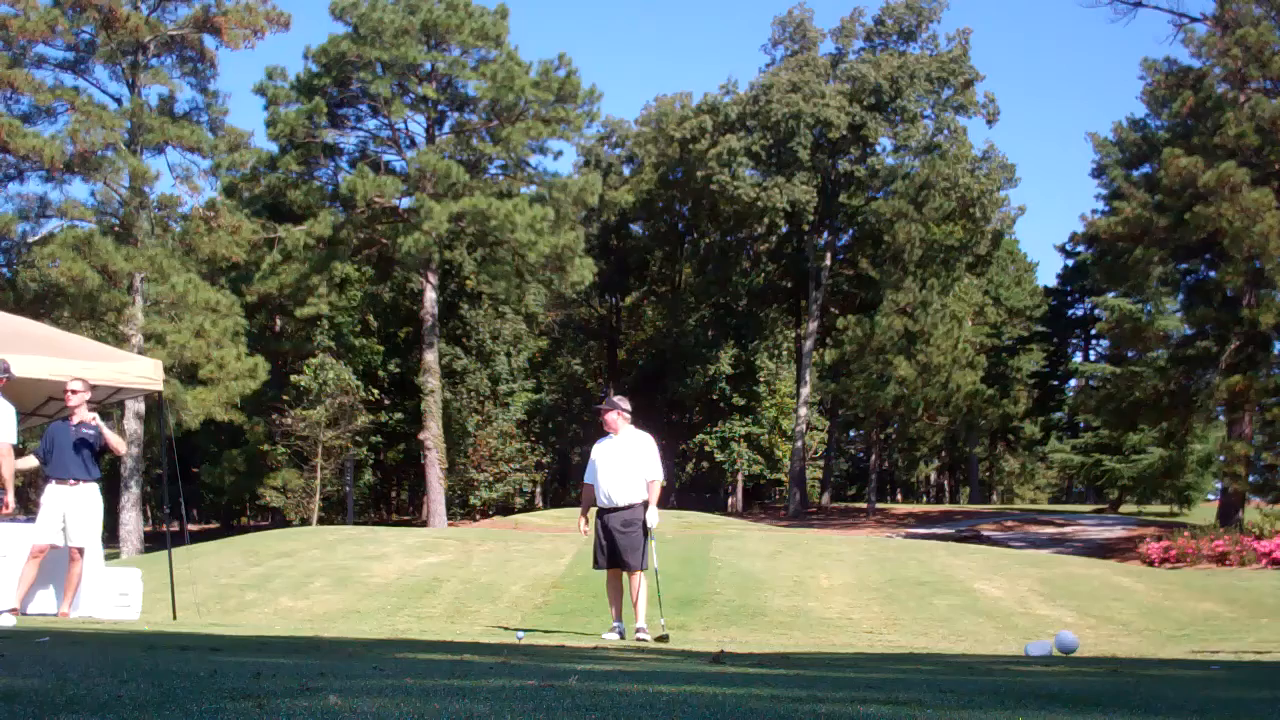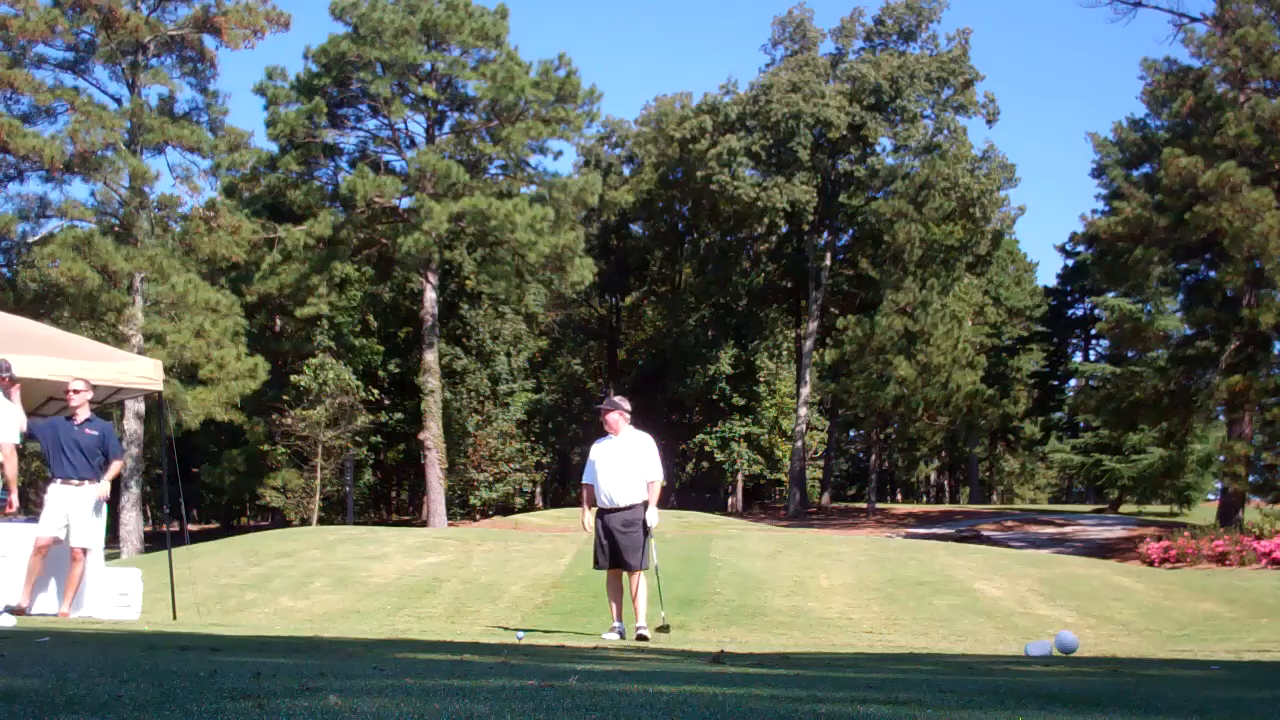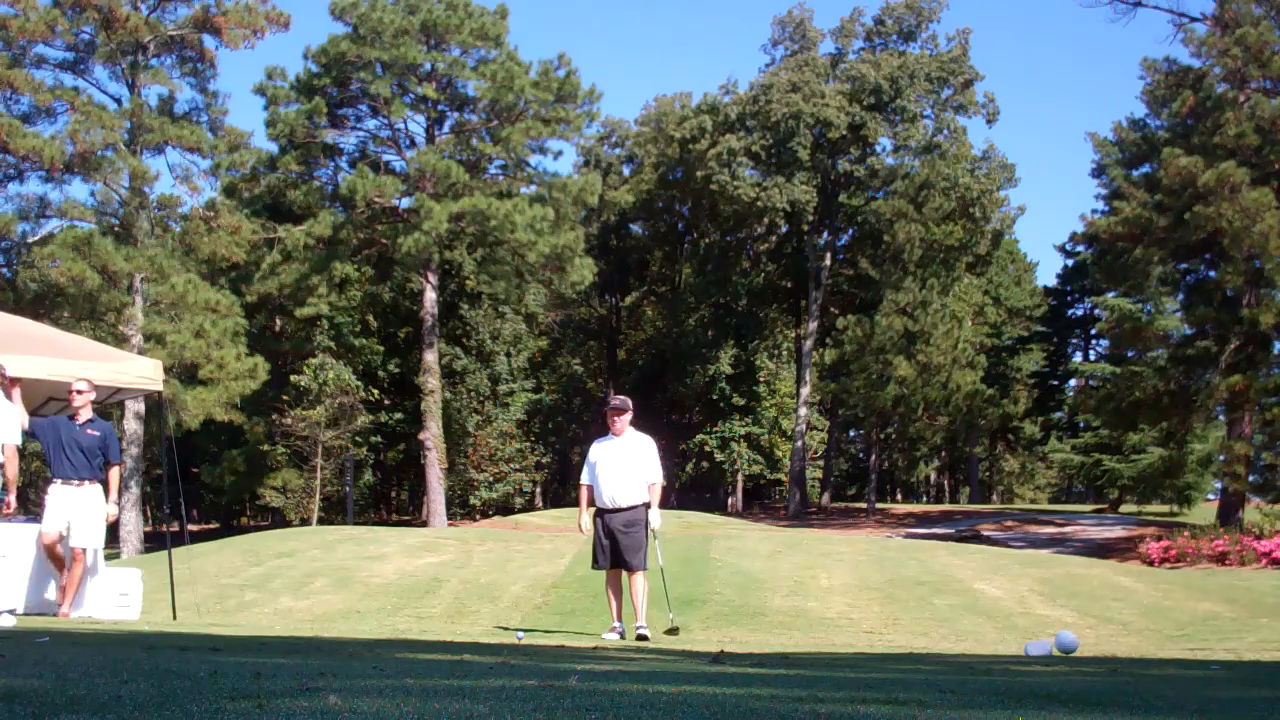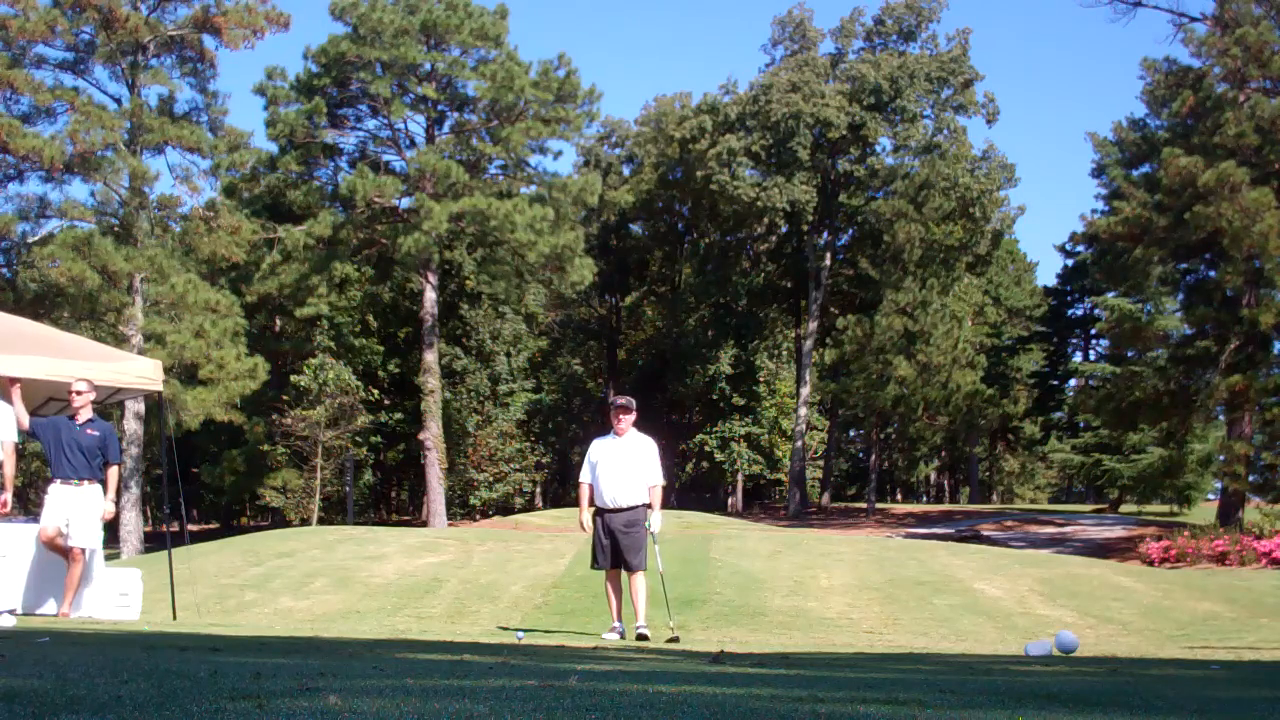
dt=0.4s
person 1, frame 1
left shoulder: (643, 440)
right shoulder: (600, 445)
left elbow: (655, 477)
right elbow: (589, 483)
left wrist: (652, 506)
right wrist: (583, 513)
left hip: (632, 512)
right hip: (604, 514)
left knee: (635, 570)
right knee: (612, 571)
left ankle: (640, 625)
right ankle: (617, 624)
person 1, frame 2
left shoulder: (642, 441)
right shoulder: (598, 445)
left elbow: (654, 478)
right elbow: (588, 482)
left wrist: (652, 507)
right wrist: (586, 510)
left hip: (633, 513)
right hip: (604, 515)
left knee: (635, 570)
right knee: (612, 571)
left ankle: (641, 624)
right ankle: (617, 625)
person 1, frame 3
left shoulder: (644, 443)
right shoulder: (597, 445)
left elbow: (655, 480)
right elbow: (586, 482)
left wrist: (654, 508)
right wrist: (583, 512)
left hip: (633, 514)
right hip: (604, 515)
left knee: (636, 570)
right knee: (611, 571)
left ankle: (641, 624)
right ankle: (617, 625)
person 1, frame 4
left shoulder: (646, 444)
right shoulder: (598, 444)
left elbow: (655, 482)
right elbow: (586, 481)
left wrist: (656, 512)
right wrist: (584, 511)
left hip: (633, 514)
right hip: (603, 515)
left knee: (635, 570)
right knee: (611, 571)
left ankle: (641, 623)
right ankle: (617, 625)
person 2, frame 1
left shoulder: (97, 428)
right shoulder: (55, 427)
left elbow: (120, 450)
right elbow: (38, 459)
left wrist: (99, 425)
left hip: (84, 494)
right hip: (54, 492)
left knee: (75, 553)
right knee: (38, 549)
left ankle: (65, 609)
right ankle: (15, 604)
person 2, frame 2
left shoulder: (103, 428)
right shoulder: (55, 425)
left elbow: (118, 461)
right elbow: (22, 425)
left wrist: (106, 480)
left hip: (87, 493)
right hip: (58, 491)
left knee: (78, 553)
right knee: (41, 543)
left ankle: (65, 609)
right ankle: (24, 600)
person 2, frame 3
left shoulder: (104, 429)
right shoulder: (56, 424)
left elbow: (113, 467)
right elbow: (24, 422)
left wrist: (112, 501)
right wrist: (15, 390)
left hip: (88, 493)
right hip: (59, 491)
left knee: (78, 552)
right knee: (48, 539)
left ankle: (65, 608)
right ankle: (63, 574)
person 2, frame 4
left shoulder: (105, 429)
right shoulder: (56, 424)
left elbow: (112, 466)
right elbow: (24, 423)
left wrist: (110, 499)
right wrist: (15, 390)
left hip: (88, 493)
right hip: (59, 491)
left knee: (78, 552)
right knee: (47, 535)
left ankle: (65, 608)
right ankle: (67, 557)
